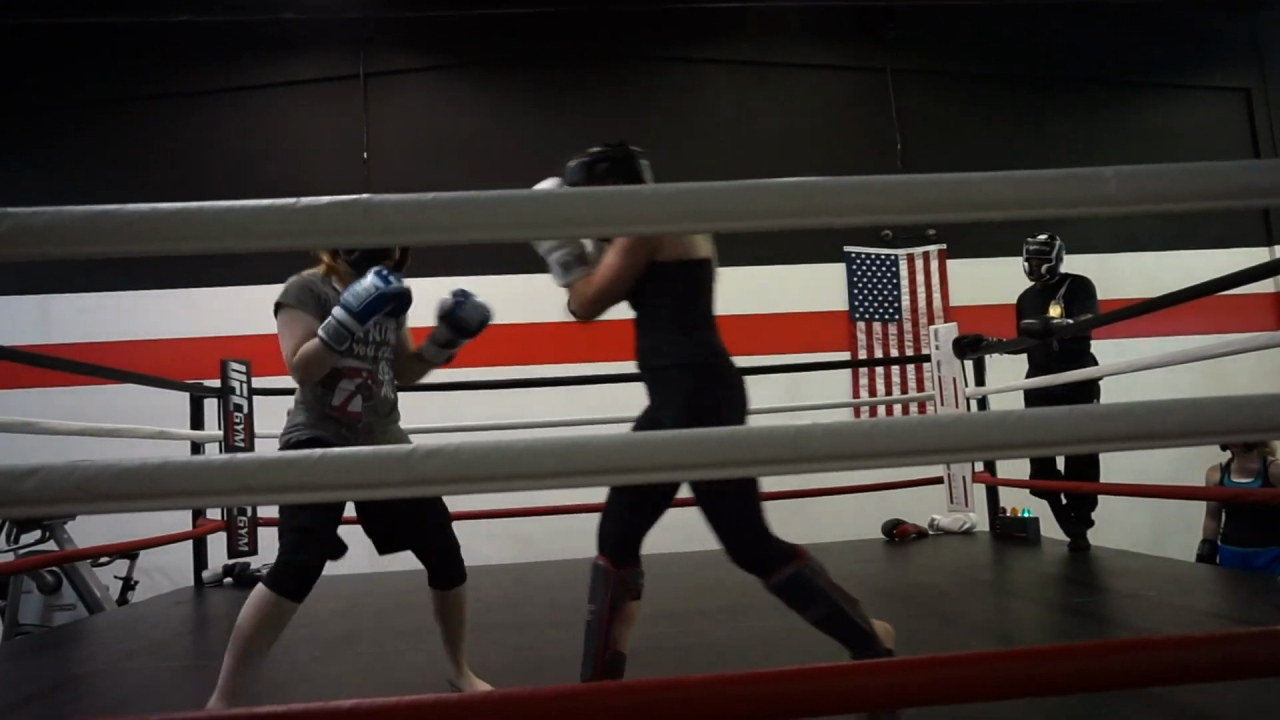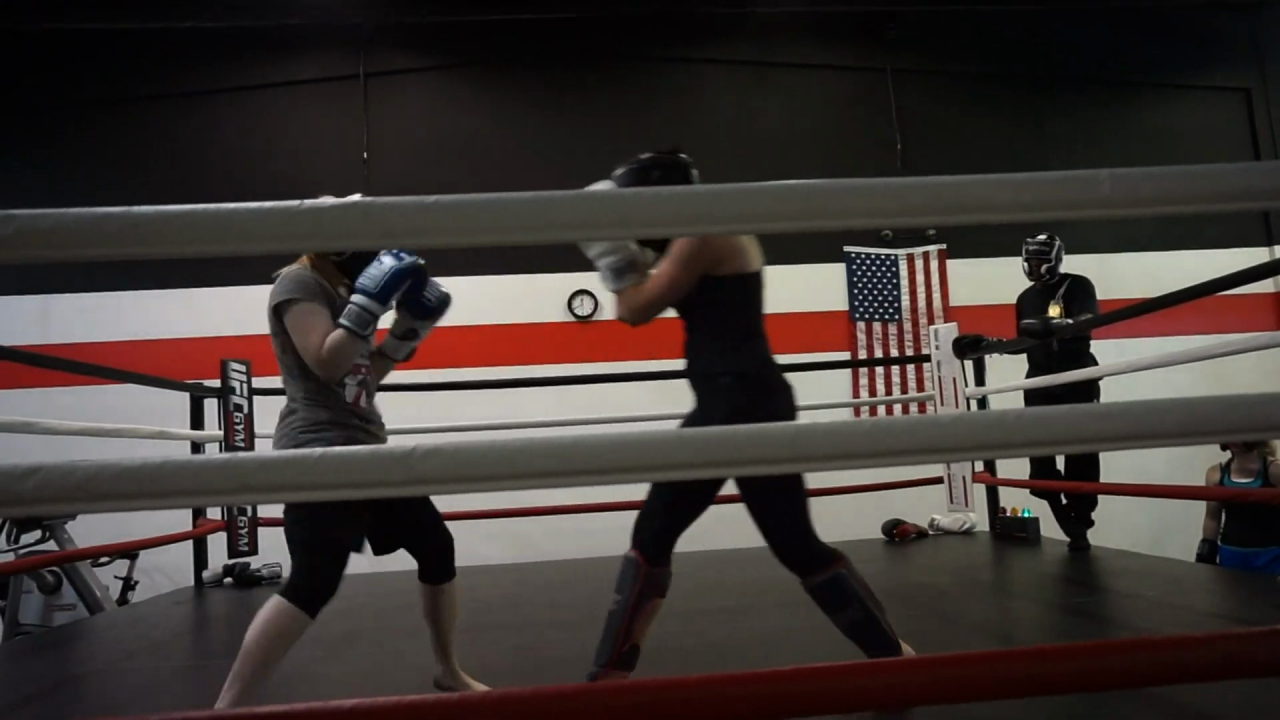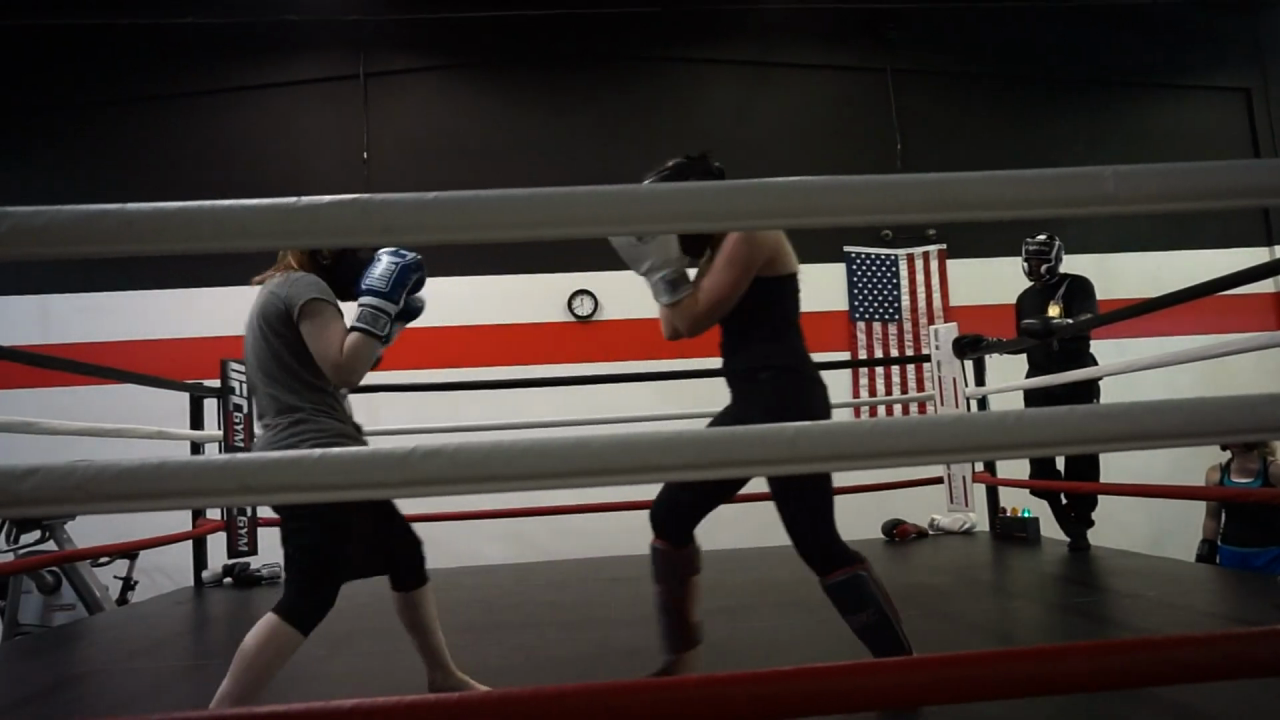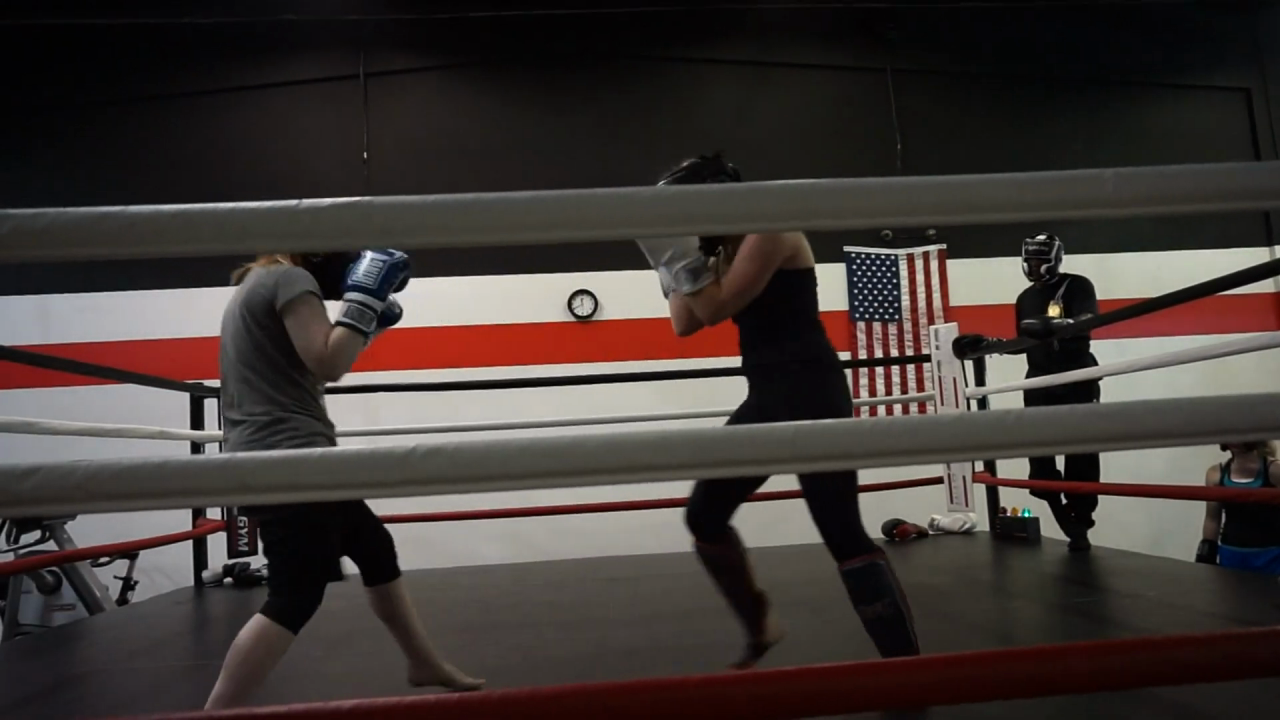
dt=0.1s
person 1, frame 1
right shoulder: (652, 236)
left elbow: (586, 304)
right elbow: (593, 302)
left wrist: (561, 249)
right wrist: (572, 248)
left hip: (696, 393)
right hip: (677, 397)
left knee: (751, 545)
right knee: (615, 535)
left ankle: (871, 645)
right ankle: (599, 681)
person 1, frame 2
left shoulder: (703, 233)
right shoulder: (691, 245)
left elbow: (636, 311)
right elbow: (637, 310)
left wrist: (614, 253)
right wrist: (619, 251)
left hip: (751, 402)
right hip: (719, 406)
left knee: (797, 548)
right knee: (651, 534)
left ankle: (892, 656)
right ankle: (612, 674)
person 1, frame 3
left shoulder: (750, 235)
right shoulder: (719, 251)
left elbow: (696, 319)
right elbow: (675, 328)
left wrist: (660, 262)
right wrist: (658, 262)
left hip: (787, 399)
right hip: (750, 404)
left knee: (819, 546)
right knee: (669, 516)
left ankle: (900, 662)
right ankle: (680, 655)
person 1, frame 4
left shoulder: (772, 232)
right shoulder: (726, 252)
left elbow: (720, 307)
right elbow: (685, 322)
left wrist: (685, 250)
right wrist: (672, 253)
left hip: (811, 390)
right hip: (764, 398)
left knee: (842, 533)
right knee: (704, 515)
left ankle: (903, 660)
right ankle: (760, 629)
person 2, frame 1
left shoulder: (388, 299)
right shoulder: (306, 290)
left elbow: (406, 371)
right elbow: (303, 371)
left wrist: (450, 331)
right wrist: (350, 313)
left hip: (384, 446)
right hip: (319, 444)
left knee: (445, 553)
right knee: (296, 569)
left ankle: (460, 672)
right ankle: (220, 701)
person 2, frame 2
left shoulder: (341, 292)
right shoulder: (301, 284)
right elbow: (326, 365)
left wrist: (414, 322)
right wrist: (369, 301)
left hip: (357, 449)
right hip: (321, 446)
left knee: (435, 545)
right knee: (314, 581)
left ankle: (449, 673)
right ankle: (225, 713)
person 2, frame 3
left shoulder: (285, 293)
right shoulder: (306, 288)
right elbow: (342, 370)
left wrist: (387, 323)
right wrist: (378, 301)
left knee: (406, 556)
right knee: (309, 598)
left ankle: (444, 674)
person 2, frame 4
left shoulder: (256, 286)
right shoulder: (289, 282)
right elbow: (327, 363)
left wrist: (370, 326)
right wrist: (364, 295)
right hip: (287, 455)
left knee: (377, 550)
right knee: (297, 596)
left ankle: (426, 664)
person 3, frame 1
left shoulder: (1079, 286)
right shoulder: (1026, 298)
left elbow: (1087, 322)
left wrist: (1052, 325)
left hip: (1077, 381)
right hip: (1041, 383)
left knee: (1080, 456)
left ankle: (1080, 524)
right ankle: (1069, 522)
person 3, frame 2
left shoulder: (1078, 286)
right shoulder: (1025, 298)
left elbow: (1087, 322)
left wrist: (1051, 325)
left hip: (1077, 380)
right hip: (1041, 383)
left knee: (1080, 455)
right knee: (1038, 451)
left ankle: (1079, 524)
right ankle: (1069, 520)
person 3, frame 3
left shoulder: (1077, 286)
right shoulder: (1025, 298)
left elbow: (1086, 321)
left wrist: (1051, 325)
left hip: (1077, 380)
right hip: (1040, 383)
left knee: (1080, 455)
left ankle: (1080, 524)
right ankle: (1068, 521)
person 3, frame 4
left shoulder: (1077, 286)
right shoulder: (1025, 299)
left elbow: (1087, 321)
left wrist: (1052, 324)
left hip: (1077, 380)
right hip: (1040, 383)
left knee: (1080, 456)
right knee: (1037, 451)
left ankle: (1080, 524)
right ankle: (1068, 520)
